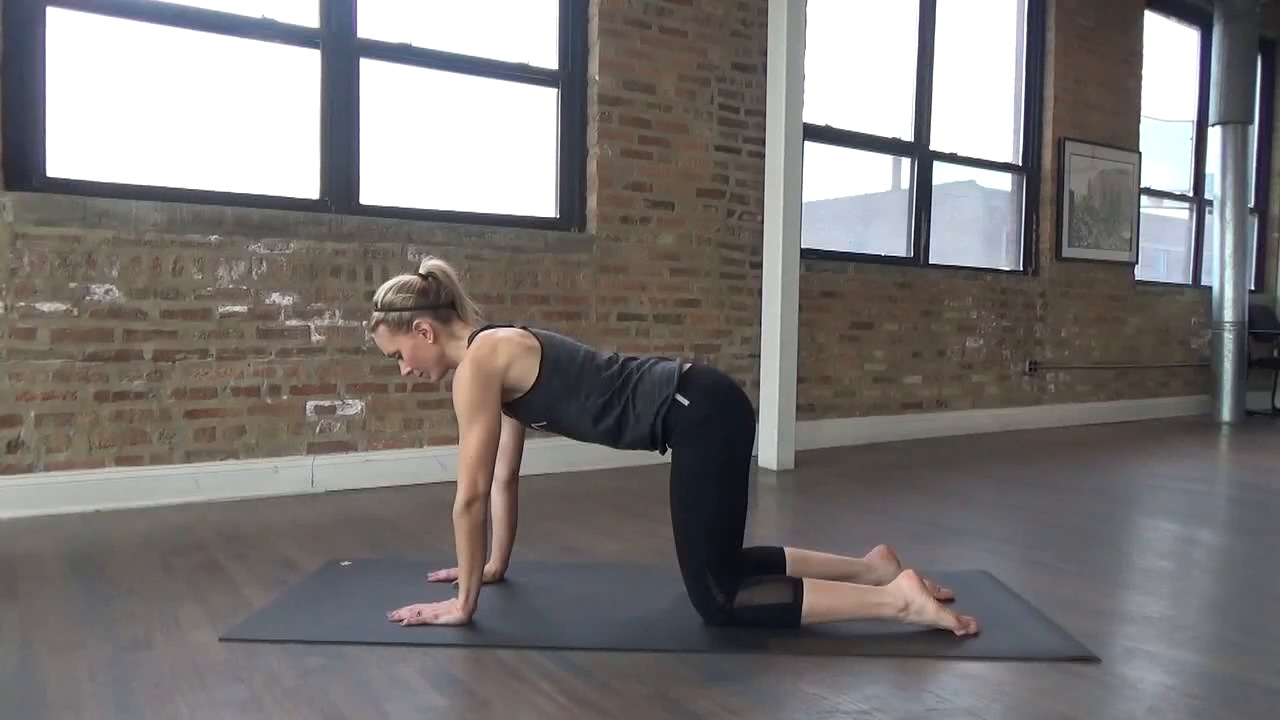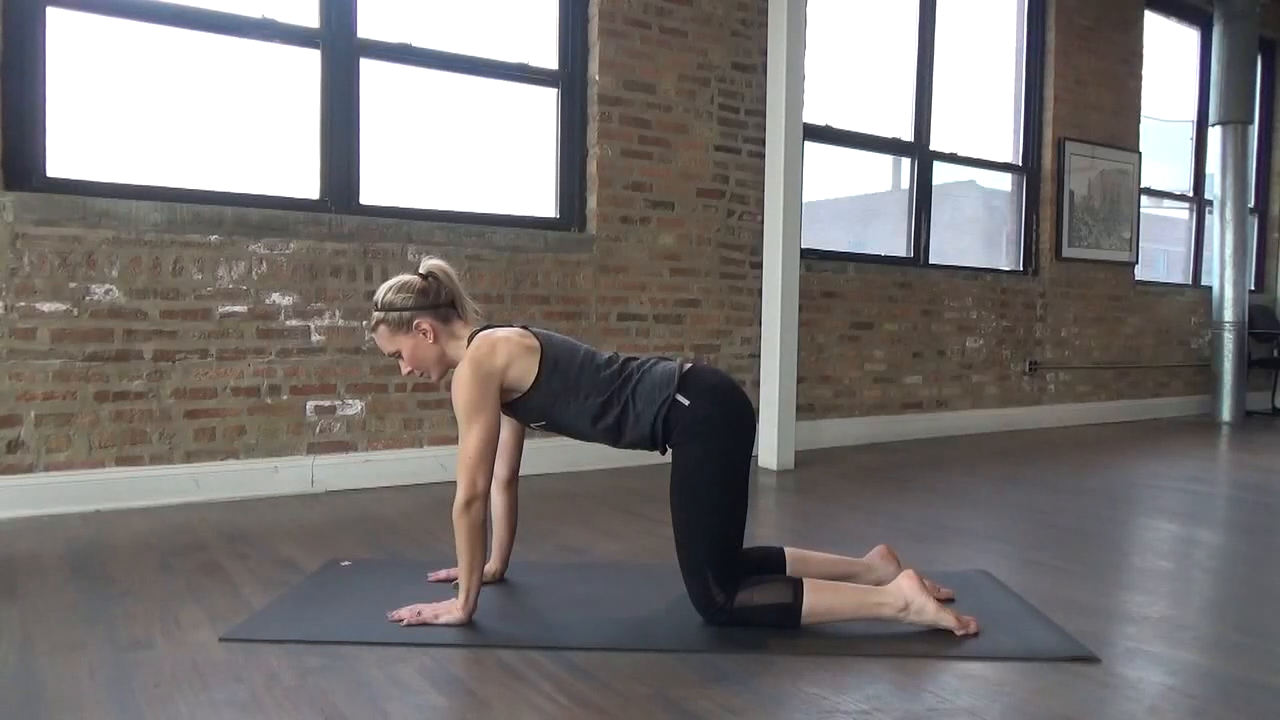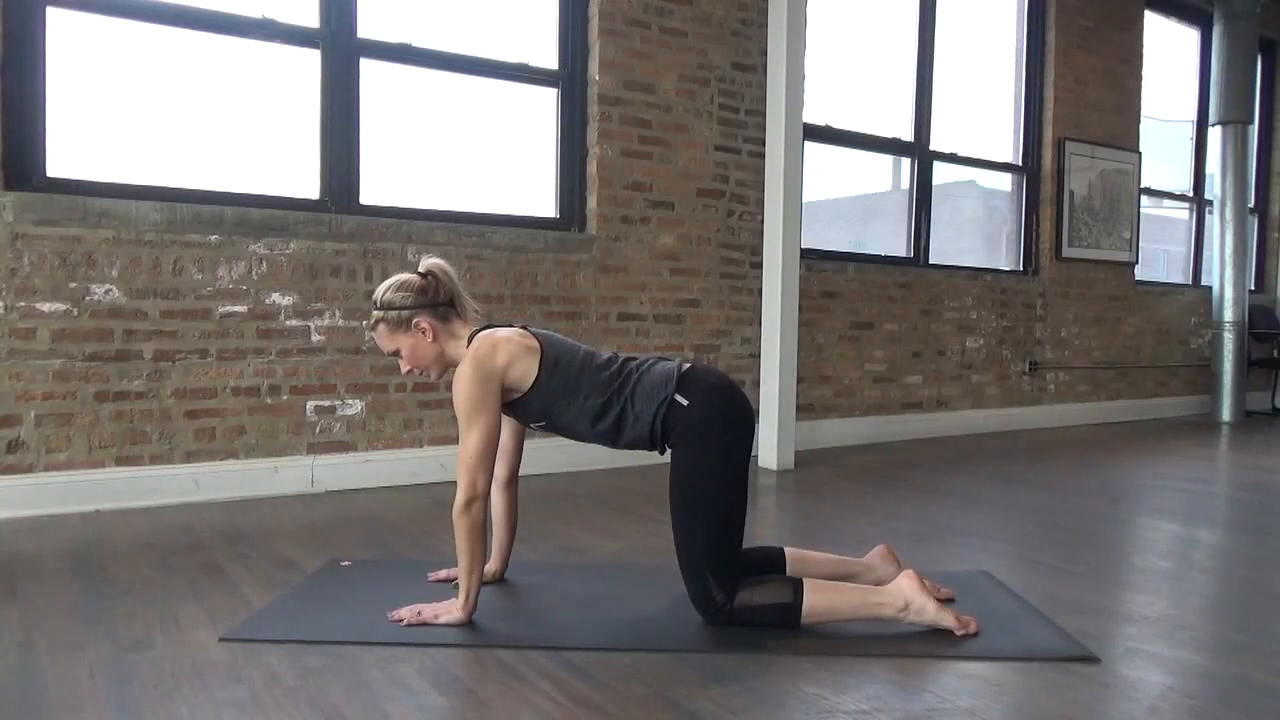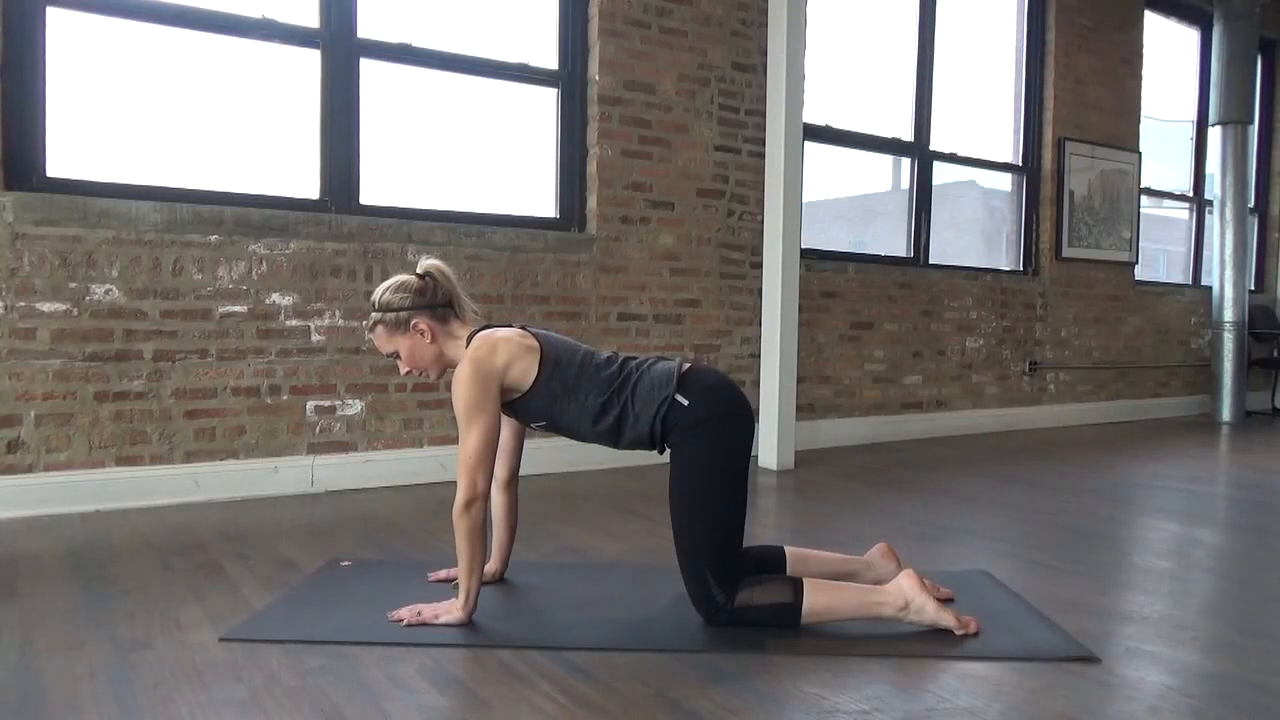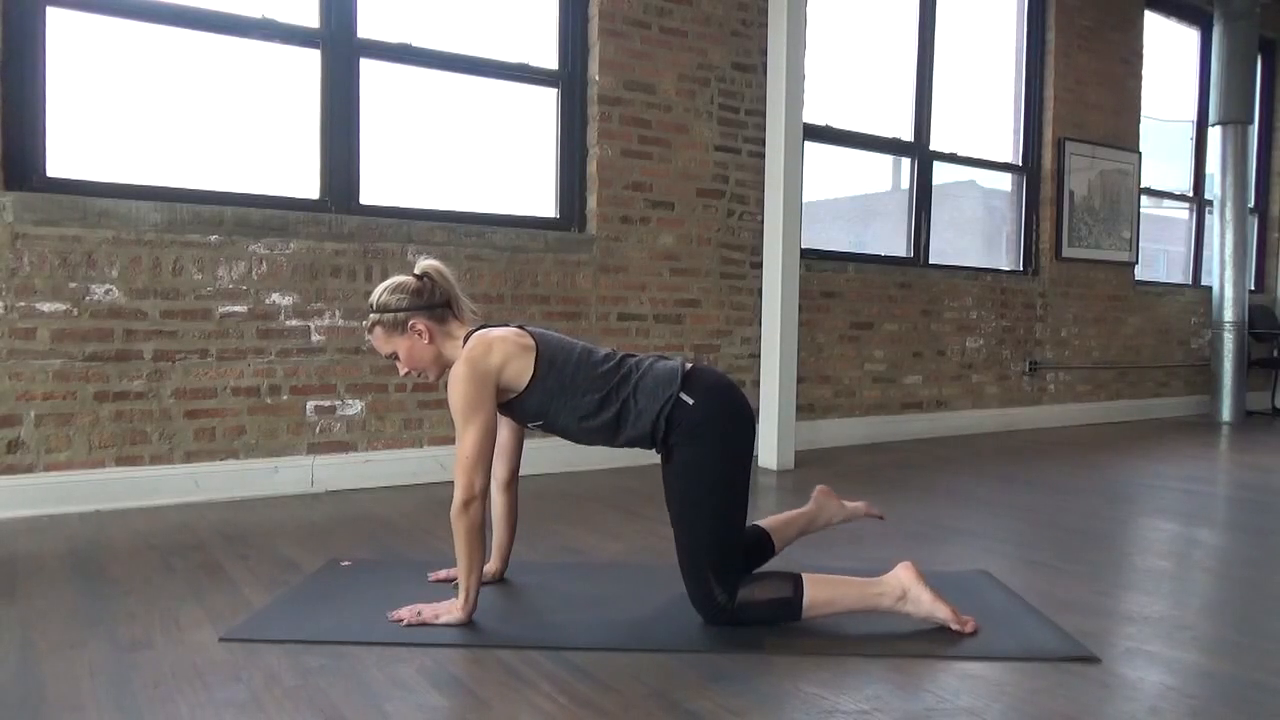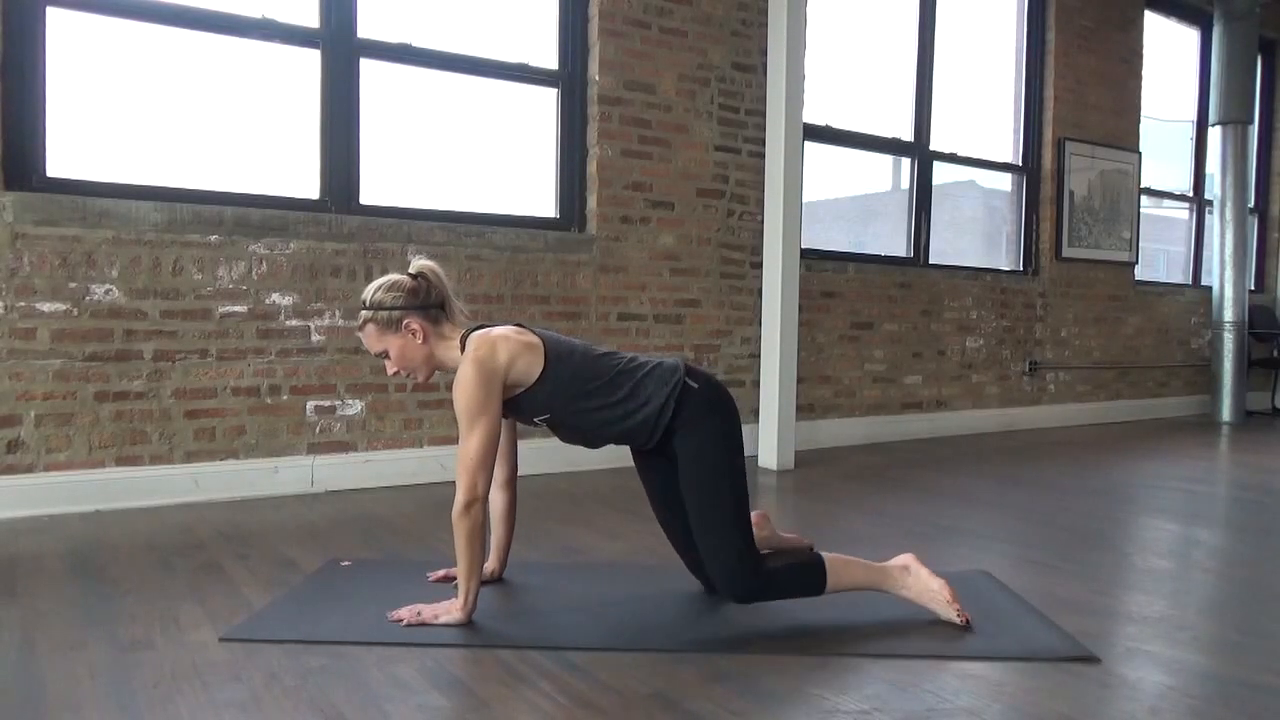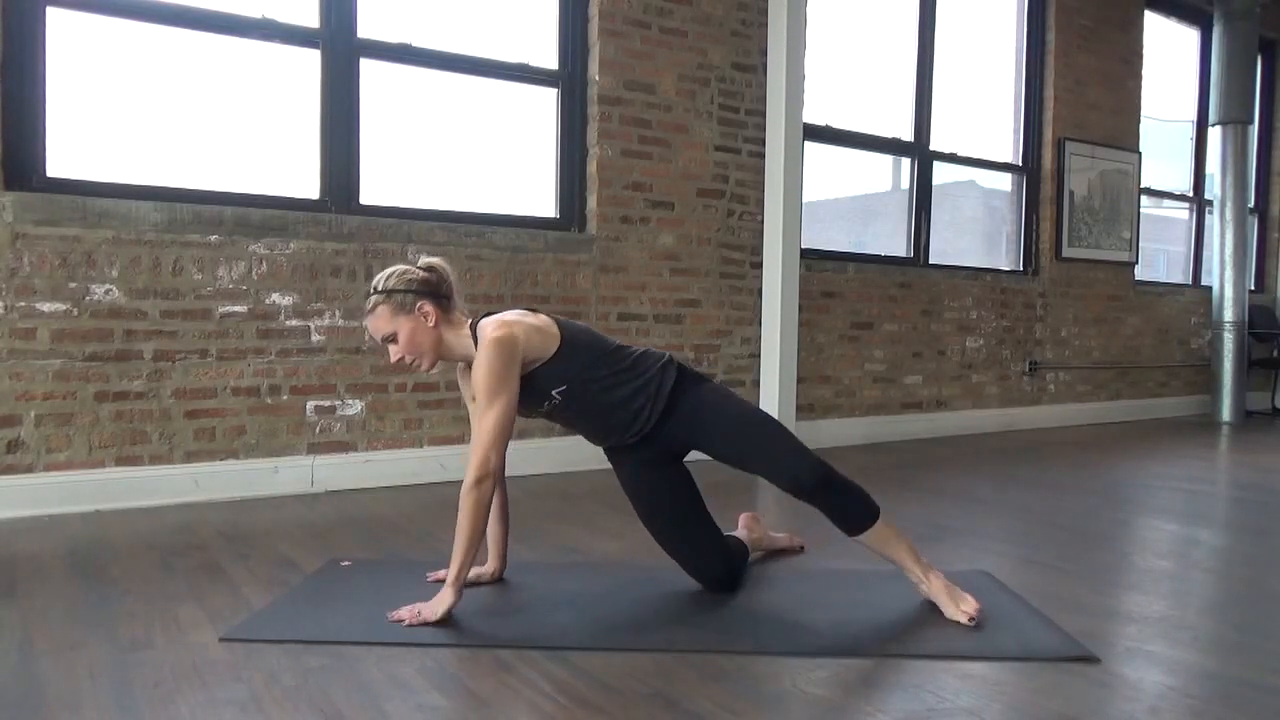
dt=0.7s
person 1, frame 1
left shoulder: (478, 362)
right shoulder: (501, 355)
left elbow: (471, 493)
right elbow: (505, 479)
left wrist: (464, 601)
right wrist: (493, 565)
left hip: (699, 413)
right hip: (700, 408)
left knee: (716, 599)
right knee: (716, 565)
left ankle: (897, 599)
right ankle: (870, 566)
person 1, frame 2
left shoulder: (477, 363)
right shoulder: (501, 356)
left elbow: (470, 493)
right elbow: (503, 478)
left wrist: (464, 601)
right wrist: (494, 565)
left hip: (701, 412)
right hip: (702, 407)
left knee: (717, 599)
right knee: (716, 565)
left ankle: (897, 599)
right ankle: (870, 566)
person 1, frame 3
left shoulder: (478, 362)
right shoulder: (501, 354)
left elbow: (471, 493)
right elbow: (504, 479)
left wrist: (464, 601)
right wrist: (493, 565)
left hip: (700, 413)
right hip: (701, 407)
left knee: (716, 599)
right knee: (714, 565)
left ankle: (897, 598)
right ankle: (869, 566)
person 1, frame 4
left shoulder: (478, 362)
right shoulder: (501, 355)
left elbow: (471, 494)
right elbow: (504, 478)
left wrist: (464, 602)
right wrist: (494, 565)
left hip: (701, 413)
right hip: (701, 408)
left knee: (717, 599)
right knee: (715, 565)
left ankle: (897, 599)
right ankle: (868, 565)
person 1, frame 5
left shoulder: (472, 363)
right shoulder: (499, 356)
left elbow: (469, 494)
right elbow: (504, 478)
left wrist: (464, 601)
right wrist: (494, 565)
left hip: (702, 415)
right hip: (693, 412)
left knee: (716, 600)
right knee: (716, 558)
left ankle: (893, 590)
right ankle: (818, 512)
person 1, frame 6
left shoulder: (478, 362)
right shoulder: (488, 363)
left elbow: (468, 497)
right elbow: (503, 479)
left wrist: (462, 603)
right wrist: (495, 563)
left hip: (692, 408)
right hip: (655, 433)
left knee: (738, 578)
right knee: (714, 576)
left ankle: (898, 575)
right ankle: (758, 534)
person 1, frame 7
left shoulder: (498, 338)
right shoulder: (470, 370)
left elbow: (481, 475)
right elbow: (493, 476)
left wrist: (451, 590)
right wrist: (493, 563)
left hip: (682, 399)
right hip: (633, 446)
left knee: (809, 476)
right knee: (718, 574)
left ankle: (926, 577)
right ankle: (751, 536)
